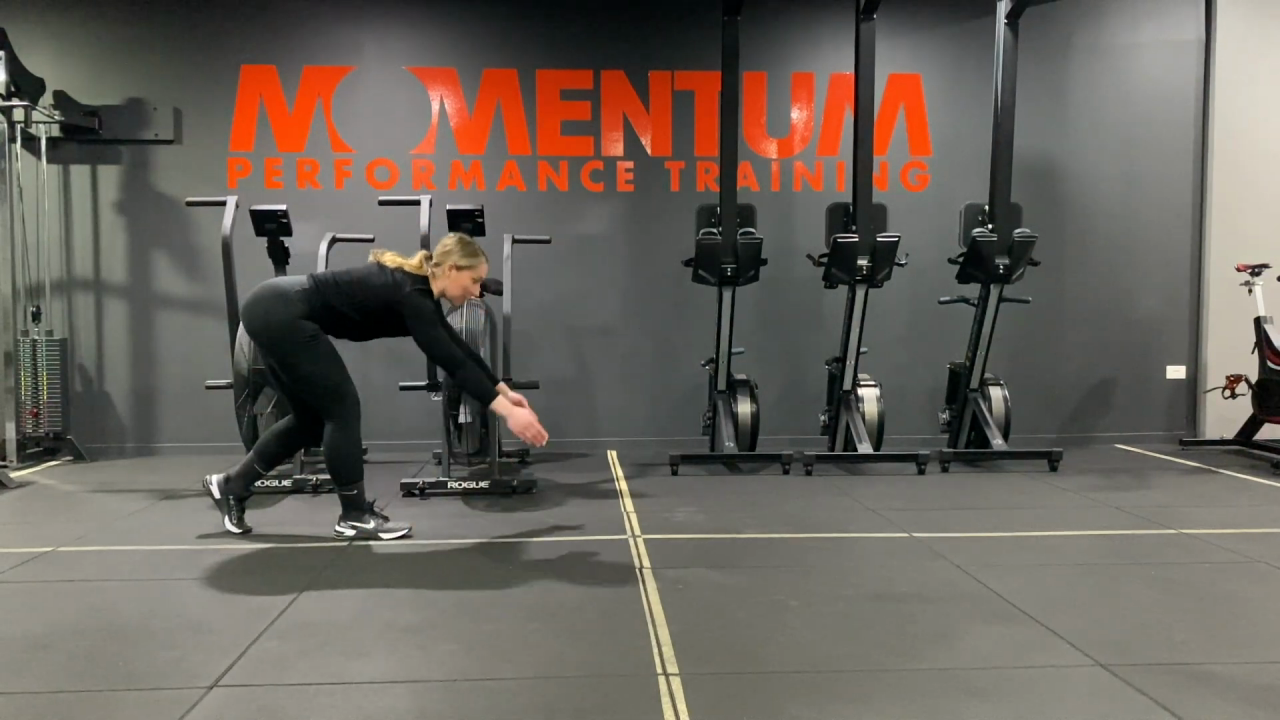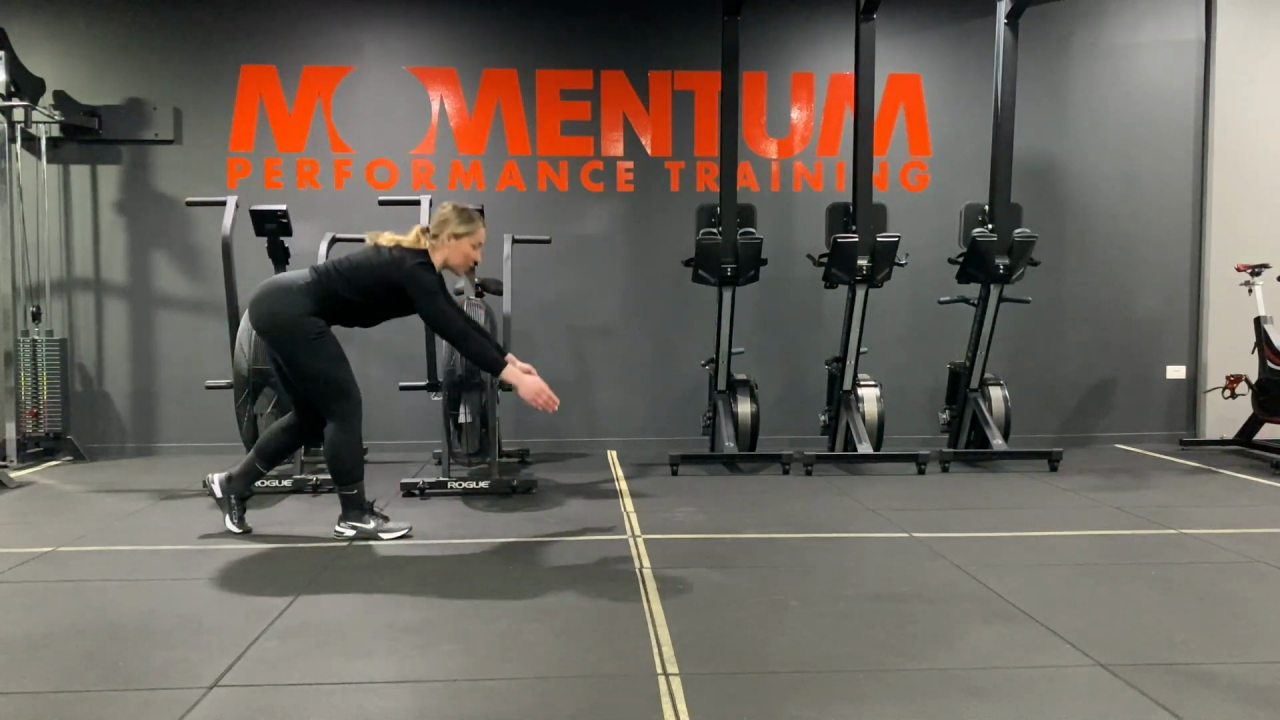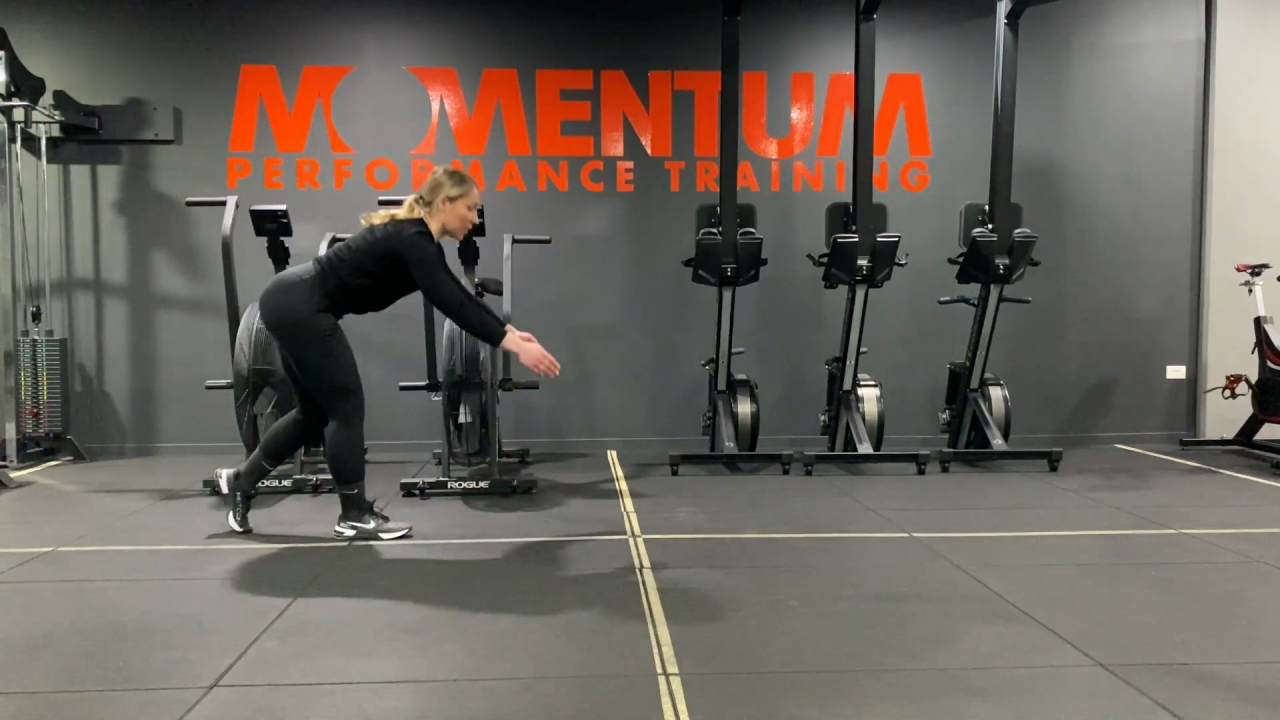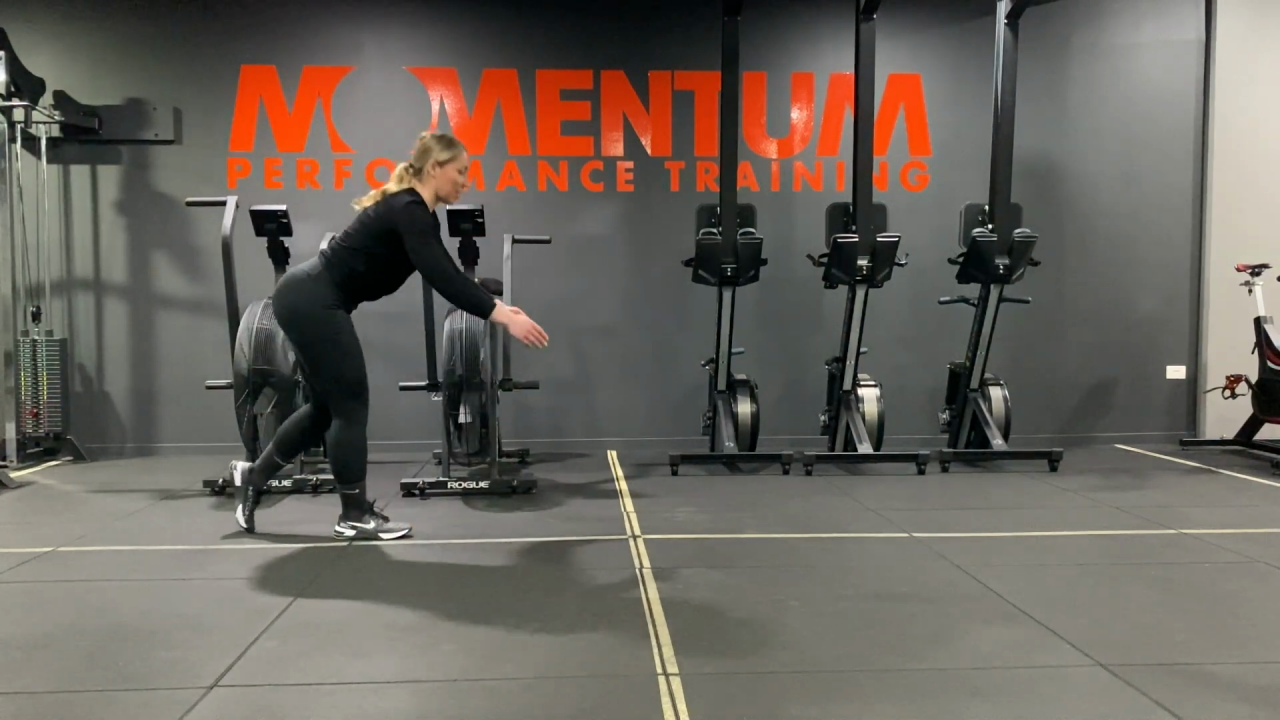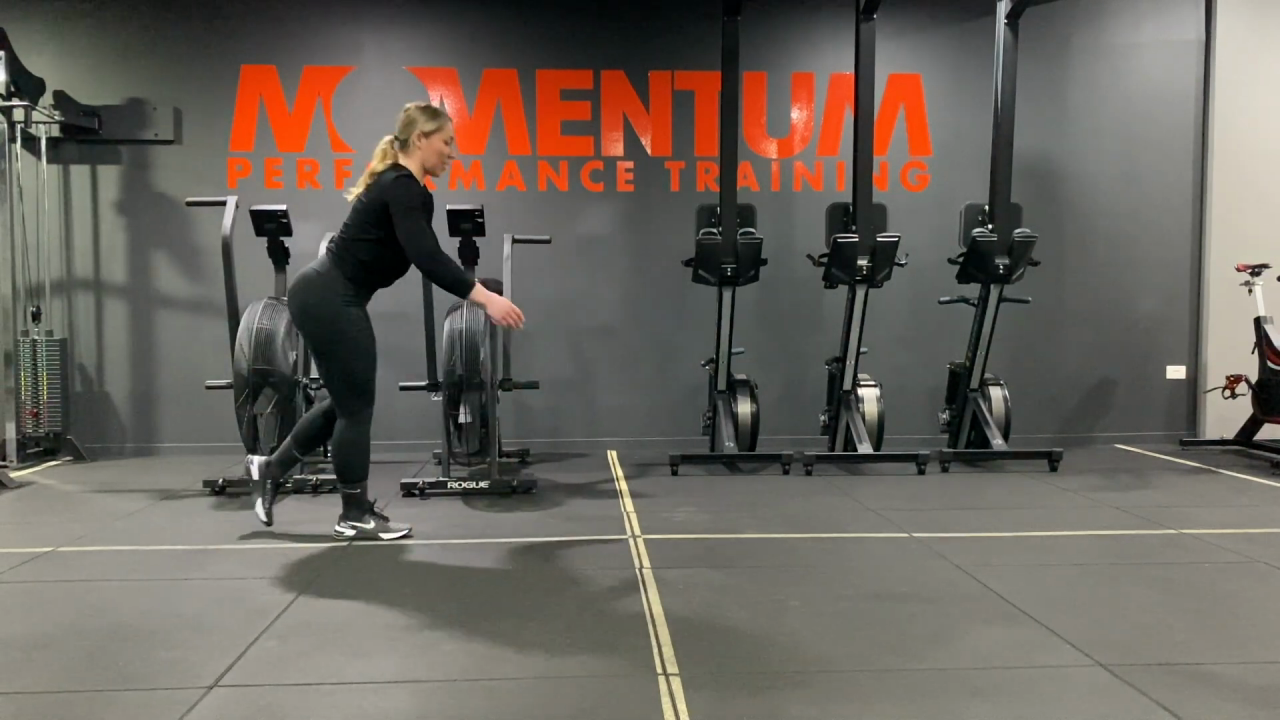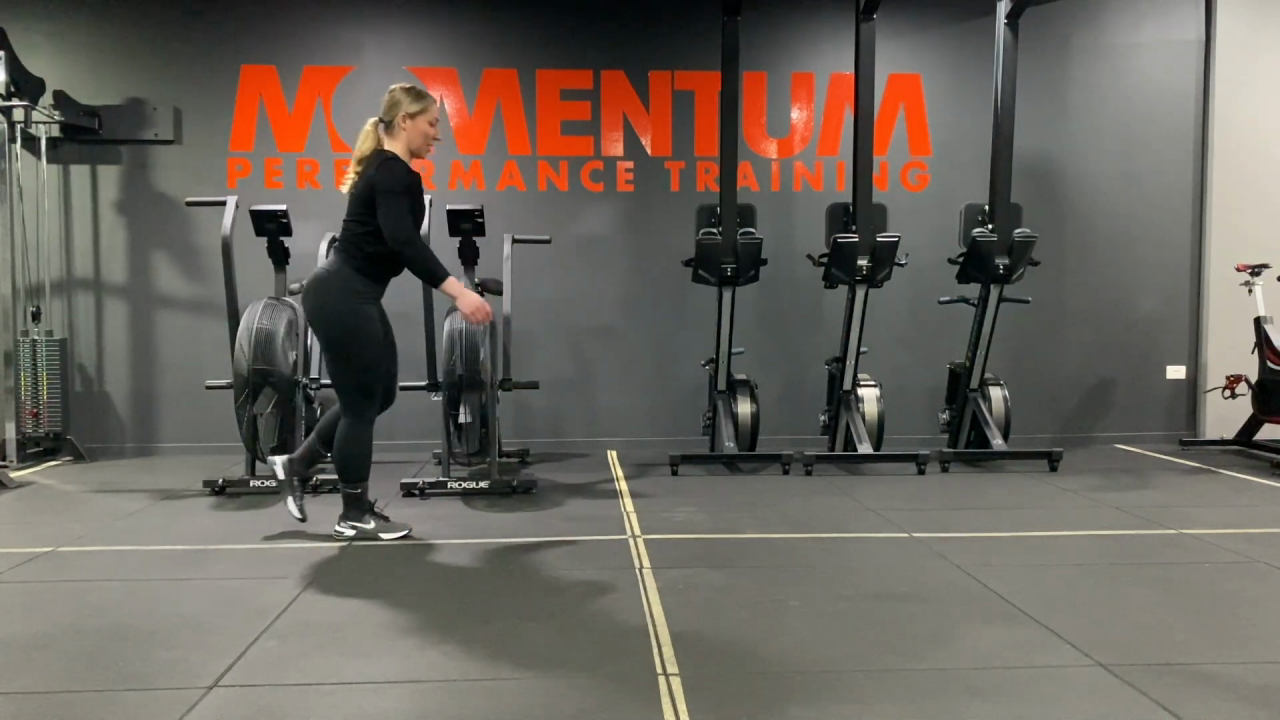
dt=0.1s
person 1, frame 1
left shoulder: (415, 291)
right shoulder: (411, 296)
left elbow: (456, 350)
right elbow: (450, 362)
left wrist: (505, 392)
right wrist: (504, 409)
left hip: (276, 315)
right hip: (281, 317)
left knee: (310, 418)
right knee: (342, 408)
left ankle: (232, 486)
right ankle: (355, 516)
person 1, frame 2
left shoulder: (417, 267)
right shoulder: (414, 270)
left elbow: (462, 325)
right elbow: (457, 335)
left wrist: (512, 362)
right wrist: (514, 377)
left hip: (280, 308)
right hip: (288, 312)
left knee: (313, 414)
right knee: (343, 406)
left ankle: (234, 484)
right ankle: (355, 517)
person 1, frame 3
left shoulder: (413, 235)
right shoulder: (415, 240)
left elbow: (457, 296)
right elbow: (450, 302)
left wrist: (510, 331)
right wrist: (513, 344)
left hip: (297, 306)
right hip: (297, 308)
left knee: (315, 410)
right knee: (345, 407)
left ankle: (242, 480)
right ankle: (354, 517)
person 1, frame 4
left shoulder: (410, 209)
right shoulder: (409, 211)
left elbow: (447, 273)
right elbow: (442, 278)
left wrist: (499, 307)
right wrist: (503, 316)
left hip: (307, 300)
right hip: (312, 303)
left knee: (330, 405)
right knee: (350, 405)
left ankle: (254, 475)
right ankle: (355, 517)
person 1, frame 5
left shoulder: (398, 184)
right shoulder: (404, 188)
left elbow: (423, 252)
right elbow: (427, 254)
left wrist: (477, 293)
right wrist: (483, 298)
left hip: (335, 298)
right hip: (328, 300)
left knee: (348, 399)
right knee: (355, 404)
left ankle: (273, 467)
right ankle: (355, 515)
person 1, frame 6
left shoulder: (390, 170)
right shoulder: (391, 172)
left elbow: (400, 240)
right elbow: (403, 241)
left wrist: (451, 286)
right wrist: (455, 290)
left hip: (353, 295)
right hip: (343, 298)
left knee: (377, 394)
right knee: (362, 402)
left ankle: (299, 464)
right ankle: (354, 515)
